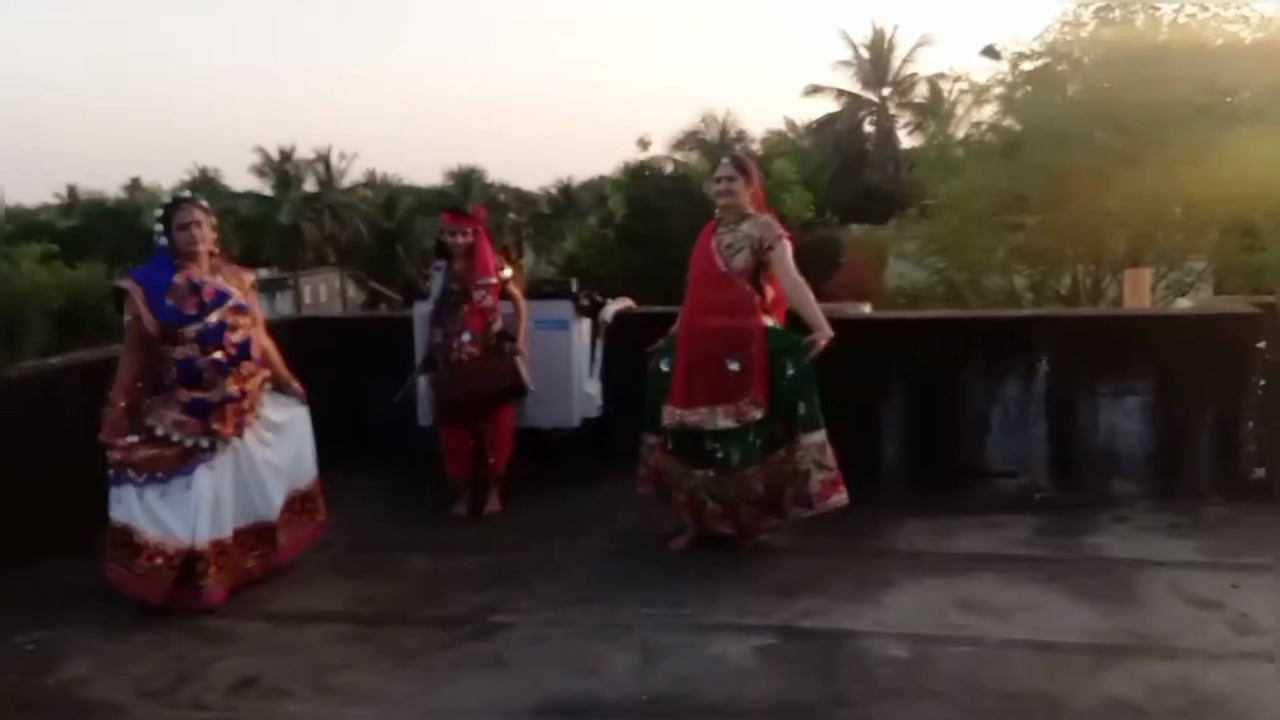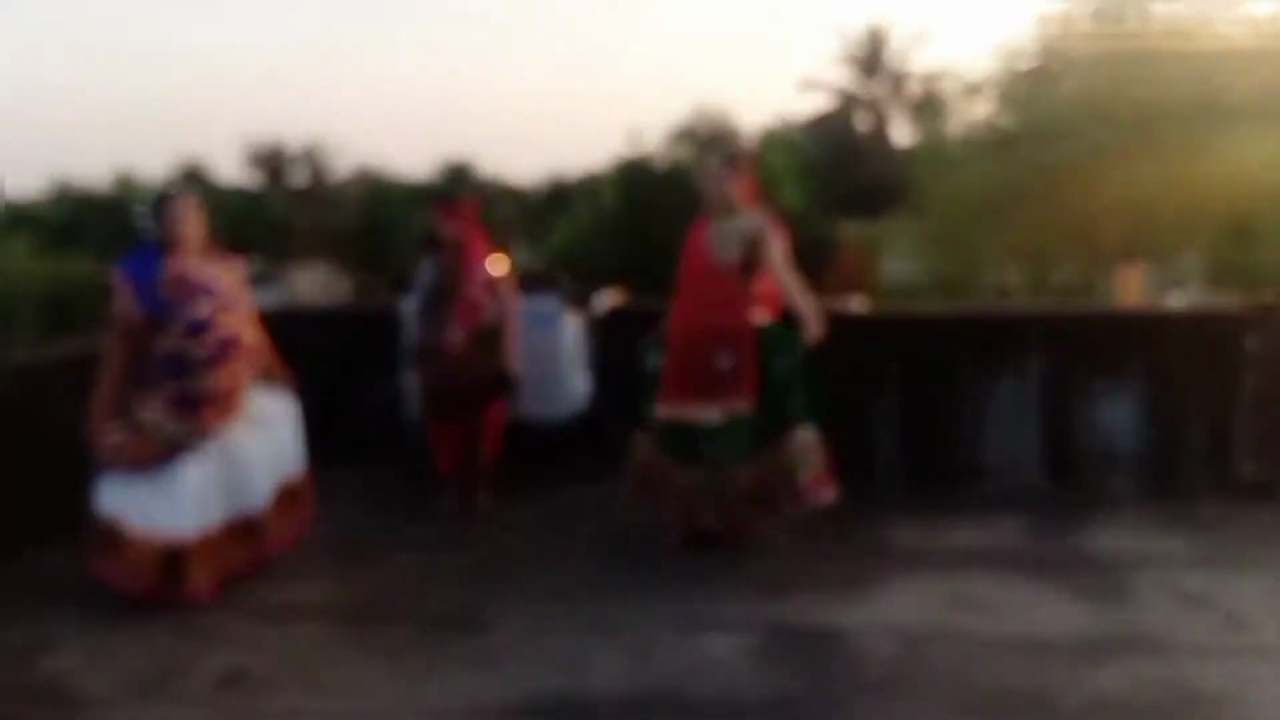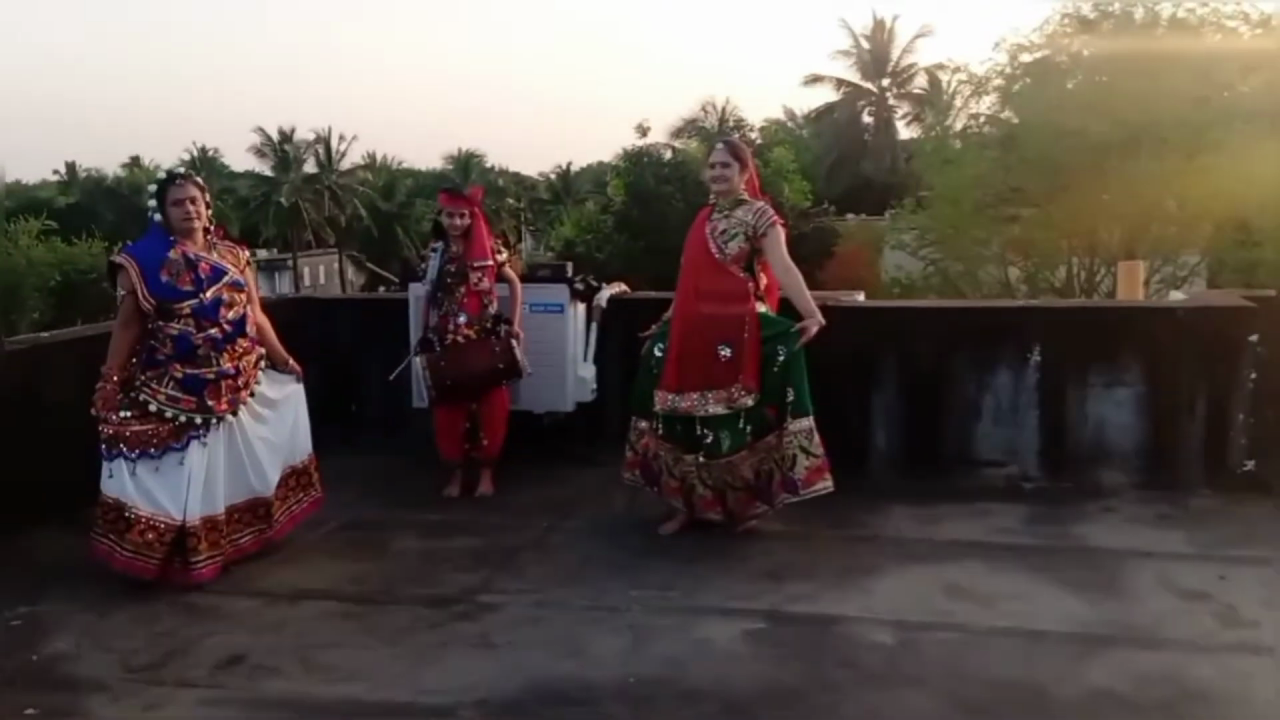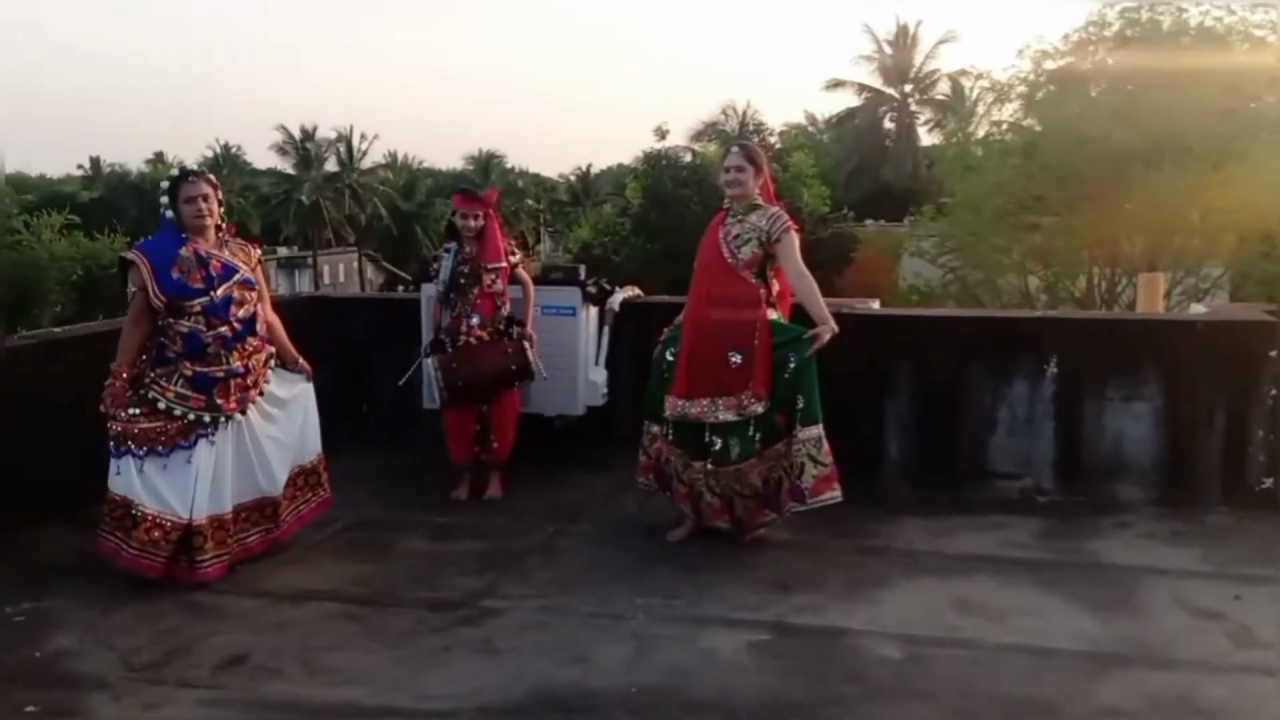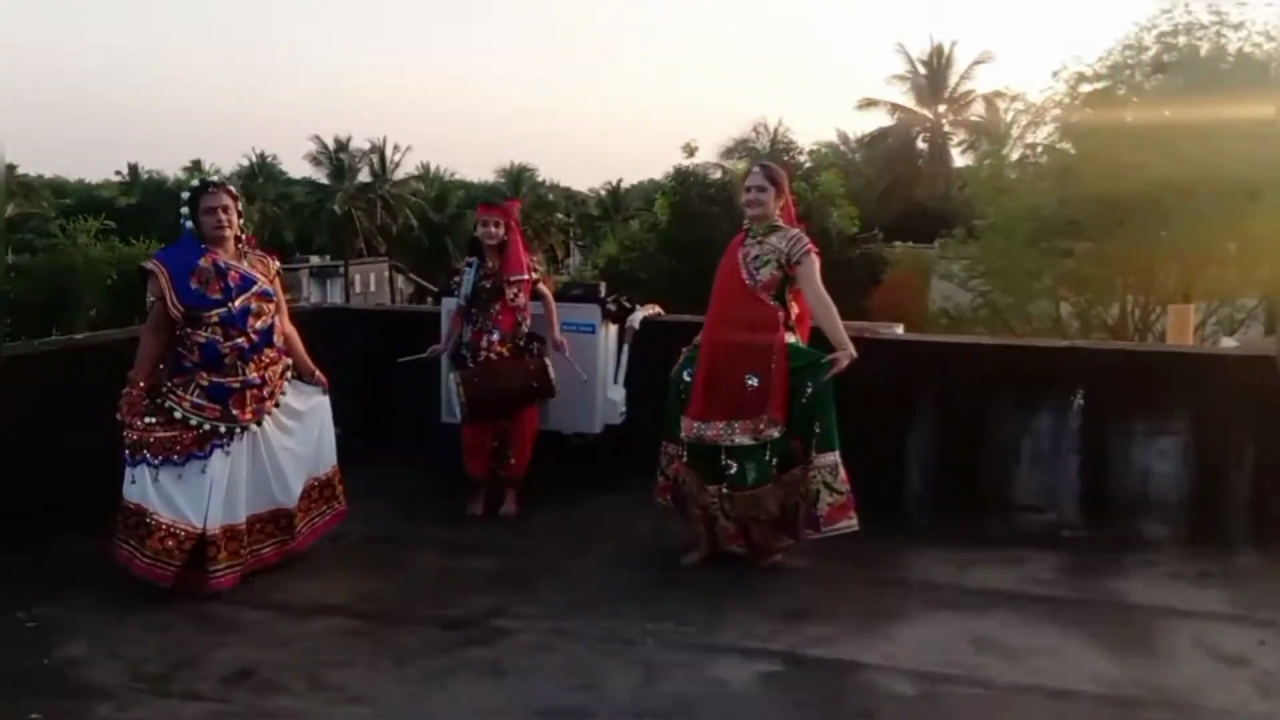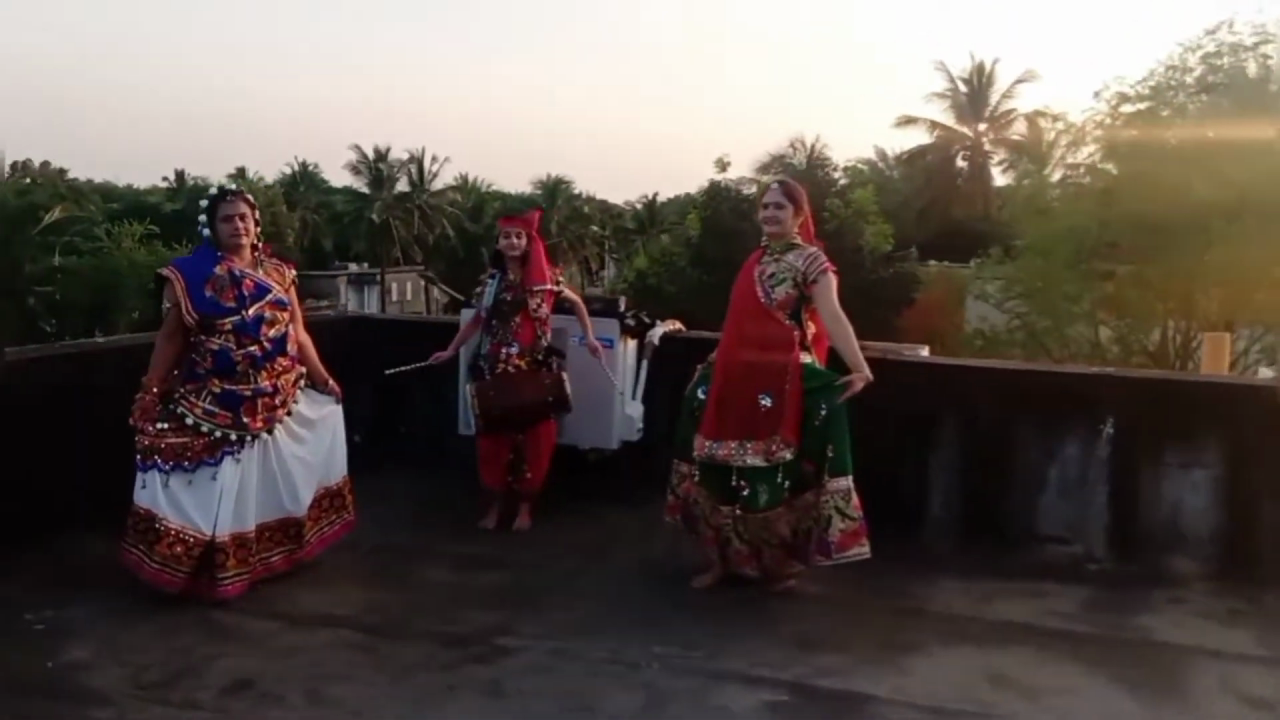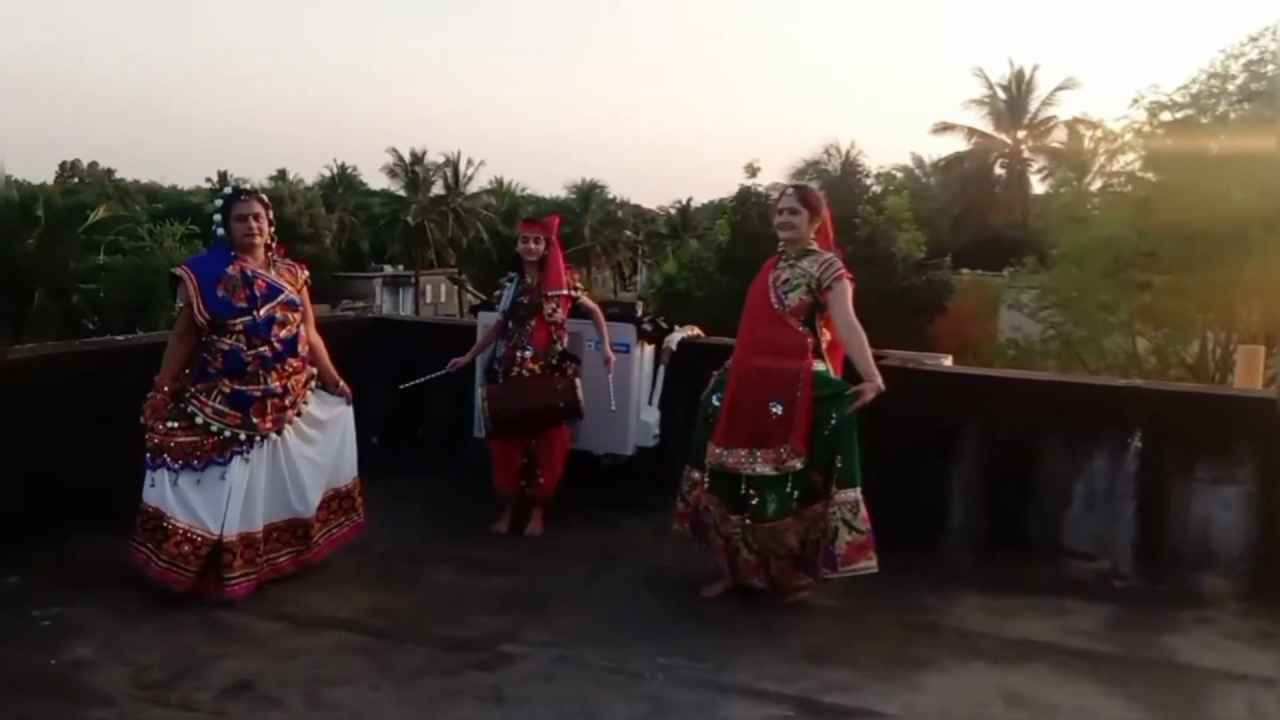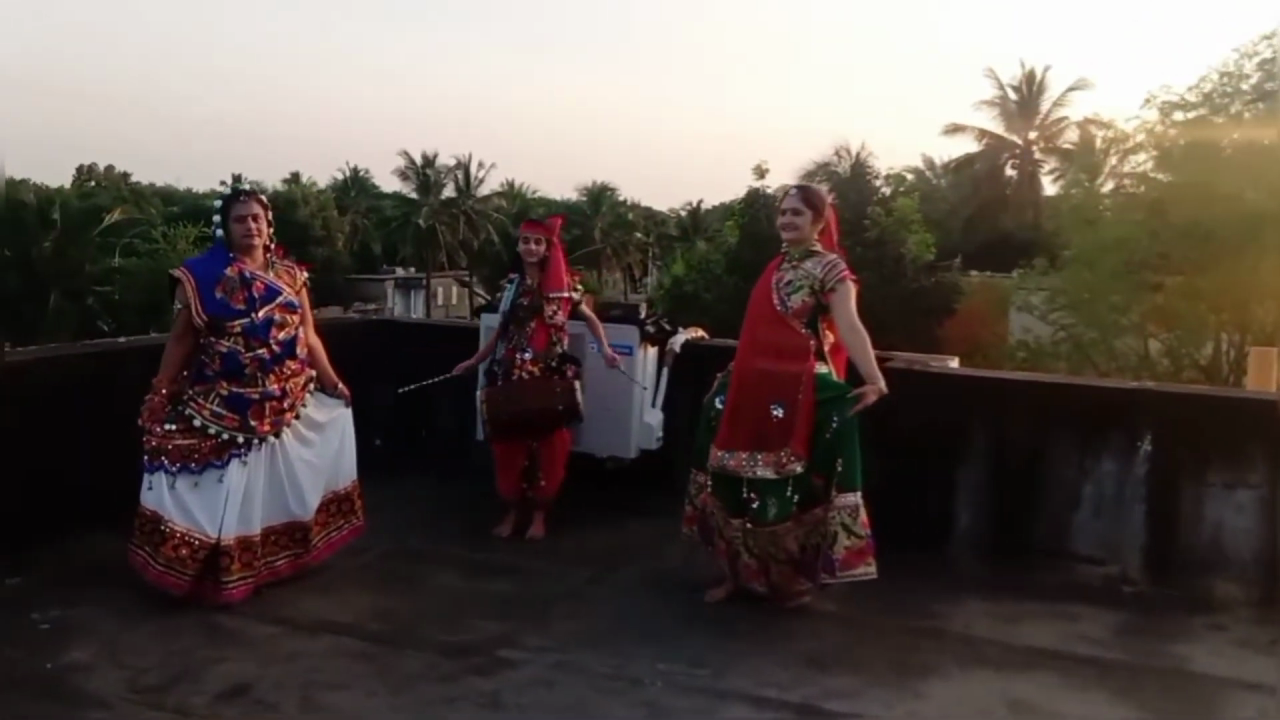
dt=0.3s
person 1, frame 1
left shoulder: (237, 278)
right shoulder: (150, 286)
left elbow: (260, 338)
right elbow: (135, 351)
left wrist: (286, 382)
right wrist: (117, 409)
left hip: (243, 407)
right hip: (183, 415)
left knee: (242, 490)
right knee: (191, 497)
left ankle: (245, 562)
right ankle: (199, 575)
person 1, frame 2
left shoulder: (227, 271)
right shoulder: (141, 277)
left elbow: (249, 330)
right elbow: (122, 340)
left wrist: (274, 372)
right wrist: (106, 401)
left hip: (229, 398)
right hip: (169, 404)
left knee: (231, 484)
right knee: (178, 491)
left ankle: (233, 553)
right ankle: (183, 569)
person 1, frame 3
left shoulder: (233, 256)
right shoulder: (145, 261)
left elbow: (255, 315)
right elbow: (128, 324)
left wrist: (282, 360)
right wrist: (109, 384)
left hip: (236, 384)
right hip: (175, 390)
left knee: (236, 467)
right knee: (183, 472)
left ankle: (237, 536)
right ankle: (188, 552)
person 1, frame 4
left shoulder: (244, 253)
right shoulder: (156, 257)
left elbow: (265, 313)
right elbow: (138, 321)
left wrist: (292, 359)
right wrist: (119, 380)
left hip: (245, 382)
right hip: (184, 388)
left knee: (242, 467)
right knee: (191, 471)
left ankle: (241, 537)
right ankle: (194, 550)
person 1, frame 5
left shoulder: (263, 266)
right shoulder: (175, 268)
left elbow: (283, 326)
right elbow: (156, 331)
left wrist: (309, 372)
right wrist: (136, 389)
left hip: (262, 394)
right hip: (201, 398)
left knee: (258, 476)
right knee: (207, 480)
left ankle: (259, 549)
right ankle: (209, 562)
person 1, frame 6
left shoulder: (278, 273)
right shoulder: (190, 275)
left elbow: (297, 333)
right elbow: (170, 337)
left wrist: (322, 379)
right wrist: (149, 395)
left hip: (274, 401)
right hip: (213, 404)
left knee: (268, 484)
right knee: (218, 487)
left ankle: (266, 557)
right ankle: (217, 568)
person 1, frame 7
left shoulder: (291, 274)
right shoulder: (204, 274)
left elbow: (309, 334)
right elbow: (184, 337)
left wrist: (333, 381)
right wrist: (161, 393)
left hip: (286, 401)
right hip: (224, 404)
left knee: (278, 484)
right knee: (228, 486)
left ankle: (275, 557)
right ankle: (225, 569)
person 1, frame 8
left shoulder: (290, 275)
right shoulder: (202, 276)
left elbow: (308, 336)
right elbow: (181, 339)
left wrist: (332, 383)
right wrist: (159, 396)
left hip: (284, 404)
right hip: (222, 407)
left knee: (276, 486)
right knee: (224, 489)
left ankle: (272, 562)
right ankle: (223, 572)
person 2, frame 1
left shoulder: (765, 228)
right shoulder: (709, 231)
left elbow: (789, 280)
left wrist: (820, 327)
right wrist: (675, 335)
left hip: (747, 343)
right hip: (700, 345)
left knee: (747, 433)
right knee: (694, 433)
left ankle: (752, 517)
right ankle: (698, 517)
person 2, frame 2
left shoulder: (755, 223)
right shoulder: (700, 227)
left elbow: (780, 274)
left wrist: (810, 321)
right wrist: (669, 331)
left hip: (737, 340)
right hip: (693, 340)
left knee: (737, 429)
right knee: (687, 428)
left ankle: (742, 514)
right ankle: (688, 513)
person 2, frame 3
left shoulder: (759, 214)
right shoulder: (703, 217)
left elbow: (782, 267)
left wrist: (811, 314)
right wrist: (668, 320)
left hip: (738, 331)
right hip: (693, 331)
left knee: (738, 418)
right knee: (687, 420)
left ankle: (742, 503)
right ankle: (688, 502)
person 2, frame 4
left shoulder: (773, 219)
right shoulder: (718, 221)
left elbow: (796, 272)
left wrist: (825, 321)
right wrist: (681, 325)
left hip: (750, 336)
right hip: (705, 336)
left knee: (748, 425)
right knee: (696, 426)
left ankle: (751, 512)
right ankle: (697, 510)
person 2, frame 5
left shoulder: (793, 242)
right shoulder: (738, 242)
left elbow: (815, 297)
left wrist: (844, 347)
right wrist: (700, 345)
left hip: (768, 360)
right hip: (722, 358)
left knee: (764, 450)
right knee: (712, 448)
left ankle: (766, 538)
right ankle: (713, 534)
person 2, frame 6
left shoulder: (811, 260)
right shoulder: (755, 259)
left elbow: (832, 316)
left wrist: (859, 368)
right wrist: (715, 363)
left hip: (784, 379)
right hip: (737, 378)
left knee: (778, 472)
right knee: (725, 468)
left ankle: (781, 561)
right ankle: (725, 557)
person 2, frame 7
left shoulder: (827, 266)
right shoulder: (772, 265)
left elbow: (846, 324)
left wrist: (871, 377)
right wrist: (729, 371)
left hip: (798, 387)
right hip: (753, 385)
left knee: (790, 480)
right knee: (739, 477)
left ankle: (792, 573)
right ankle: (737, 567)
person 2, frame 8
left shoulder: (830, 268)
right shoulder: (775, 267)
left elbow: (849, 327)
left wrist: (874, 379)
right wrist: (732, 375)
left hip: (800, 391)
right hip: (755, 388)
left knee: (792, 483)
right knee: (743, 479)
left ankle: (795, 577)
right ankle: (741, 571)
person 3, frame 1
left shoulder: (492, 266)
right shoulder: (440, 270)
left elbow: (518, 300)
right elbow: (435, 315)
left wrist: (519, 342)
right wrist: (430, 357)
left hip: (489, 357)
right hip: (450, 360)
left knee: (494, 422)
right knee: (455, 424)
left ankle: (494, 490)
right ankle: (462, 492)
person 3, frame 2
left shoulder: (483, 261)
right shoulder: (432, 265)
left elbow: (507, 296)
right elbow: (427, 310)
left wrist: (506, 338)
right wrist: (424, 347)
left hip: (478, 351)
right hip: (442, 354)
left knee: (483, 415)
right knee: (445, 417)
left ankle: (480, 482)
right ankle: (452, 482)
person 3, frame 3
left shoulder: (487, 249)
right shoulder: (434, 252)
left elbow: (514, 282)
right elbow: (429, 298)
left wrist: (514, 324)
right wrist: (425, 338)
left hip: (483, 339)
right hip: (445, 341)
left knee: (488, 405)
right knee: (449, 406)
left ankle: (486, 472)
right ankle: (455, 473)
person 3, frame 4
left shoulder: (501, 250)
right shoulder: (448, 253)
left elbow: (526, 283)
right elbow: (441, 298)
left wrist: (527, 325)
right wrist: (435, 337)
left hip: (496, 340)
right hip: (458, 342)
left knee: (498, 408)
right knee: (460, 408)
left ankle: (495, 476)
right ankle: (464, 476)
person 3, frame 5
left shoulder: (522, 264)
right shoulder: (469, 267)
left elbow: (546, 296)
right elbow: (461, 311)
left wrist: (554, 333)
right wrist: (447, 344)
left hip: (516, 355)
right hip: (477, 356)
left knee: (516, 422)
right knee: (477, 423)
left ankle: (511, 492)
right ankle: (480, 491)
person 3, frame 6
left shoulder: (545, 277)
right shoulder: (491, 280)
left elbow: (576, 302)
right elbow: (477, 320)
left wrist: (589, 338)
right wrist: (450, 350)
left hip: (535, 368)
right hip: (496, 367)
left knee: (533, 438)
right knee: (494, 436)
left ankle: (525, 507)
right ankle: (495, 505)
person 3, frame 7
left shoulder: (563, 282)
right shoulder: (510, 283)
left elbow: (593, 311)
right elbow: (499, 326)
left wrist: (605, 347)
right wrist: (469, 357)
left hip: (550, 372)
right hip: (511, 370)
left knee: (547, 441)
right knee: (507, 440)
left ankle: (538, 511)
right ankle: (508, 509)
person 3, frame 8
left shoulder: (563, 284)
right shoulder: (511, 284)
left elbow: (589, 318)
right elbow: (503, 330)
left wrist: (606, 350)
right wrist: (475, 360)
left hip: (550, 374)
right hip: (511, 372)
left knee: (548, 443)
right knee: (509, 442)
left ankle: (539, 514)
right ankle: (511, 511)
